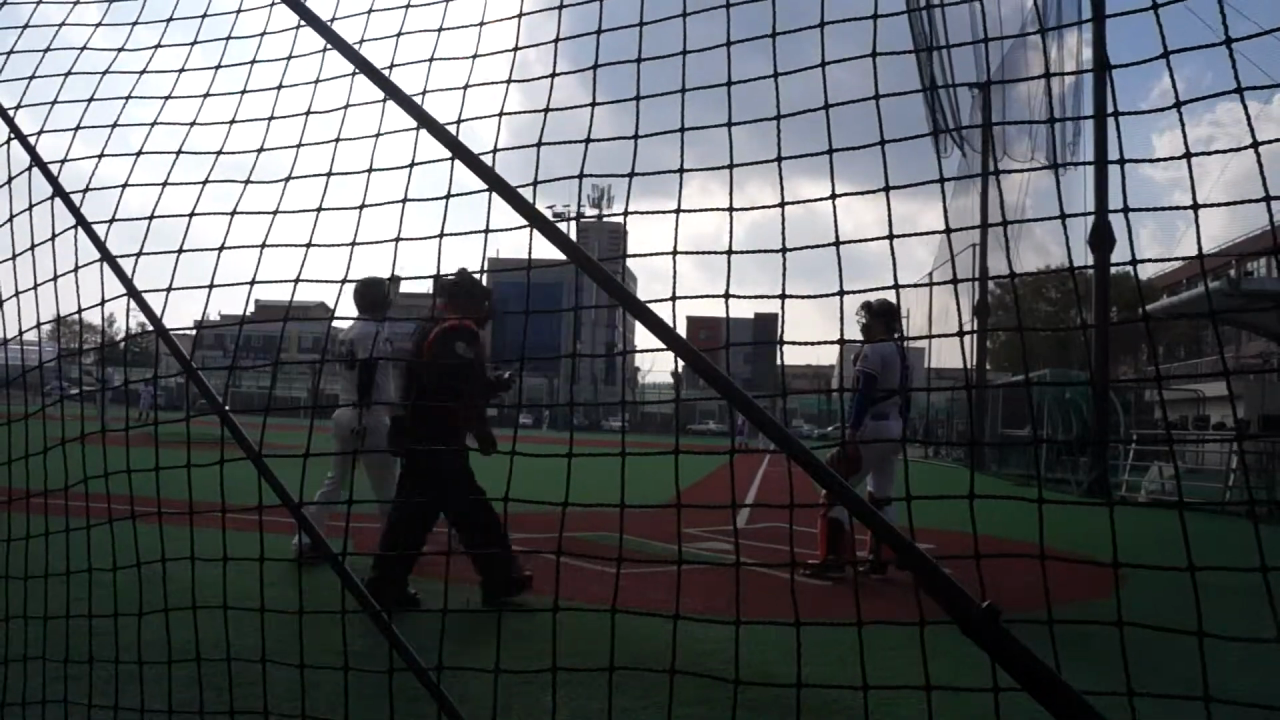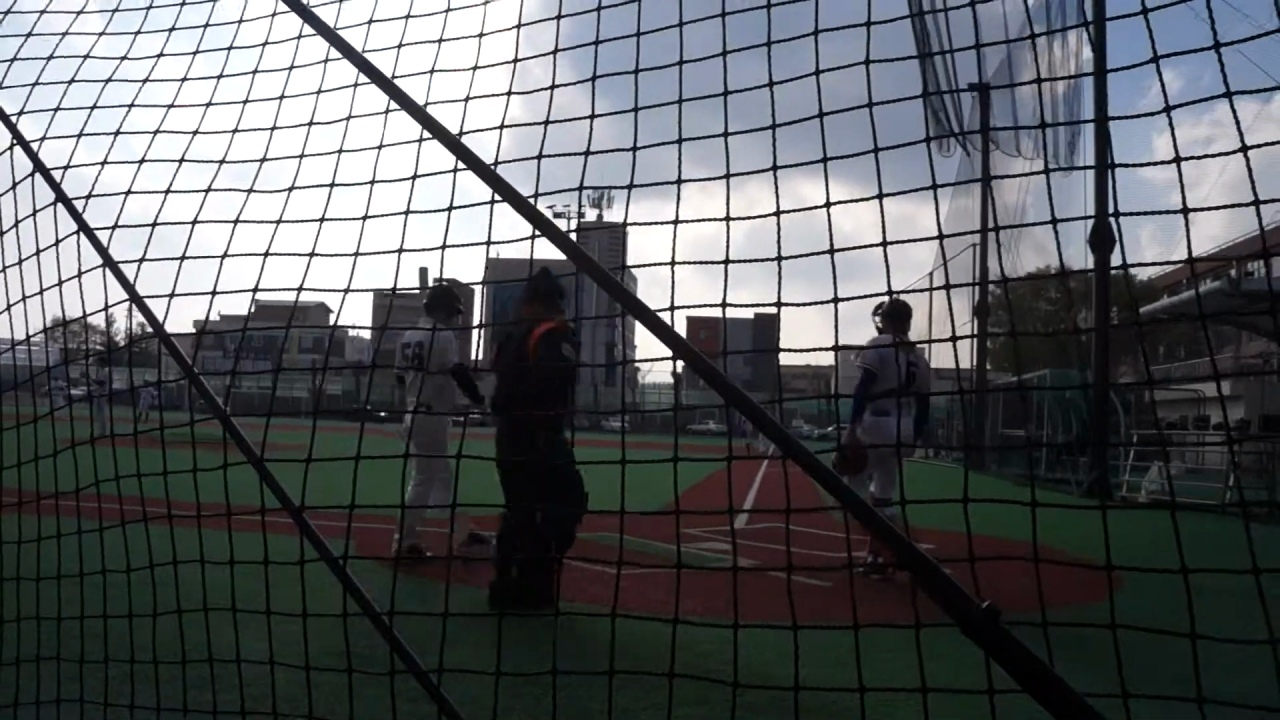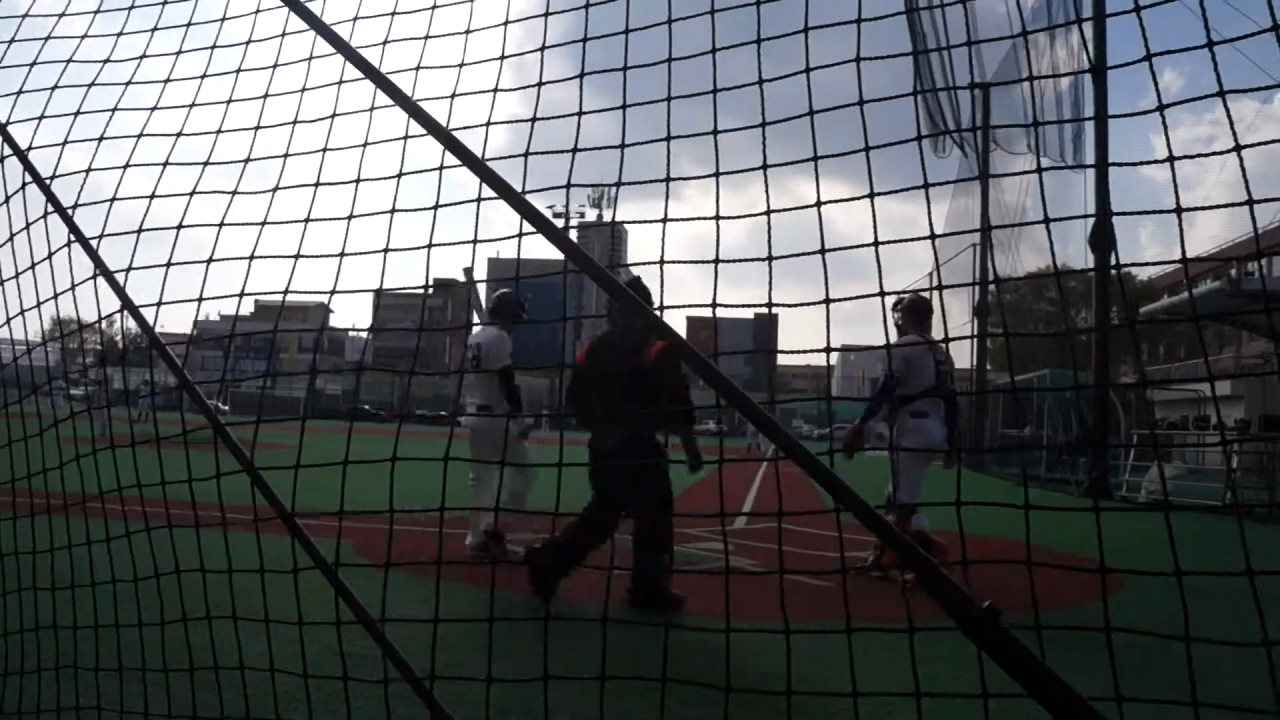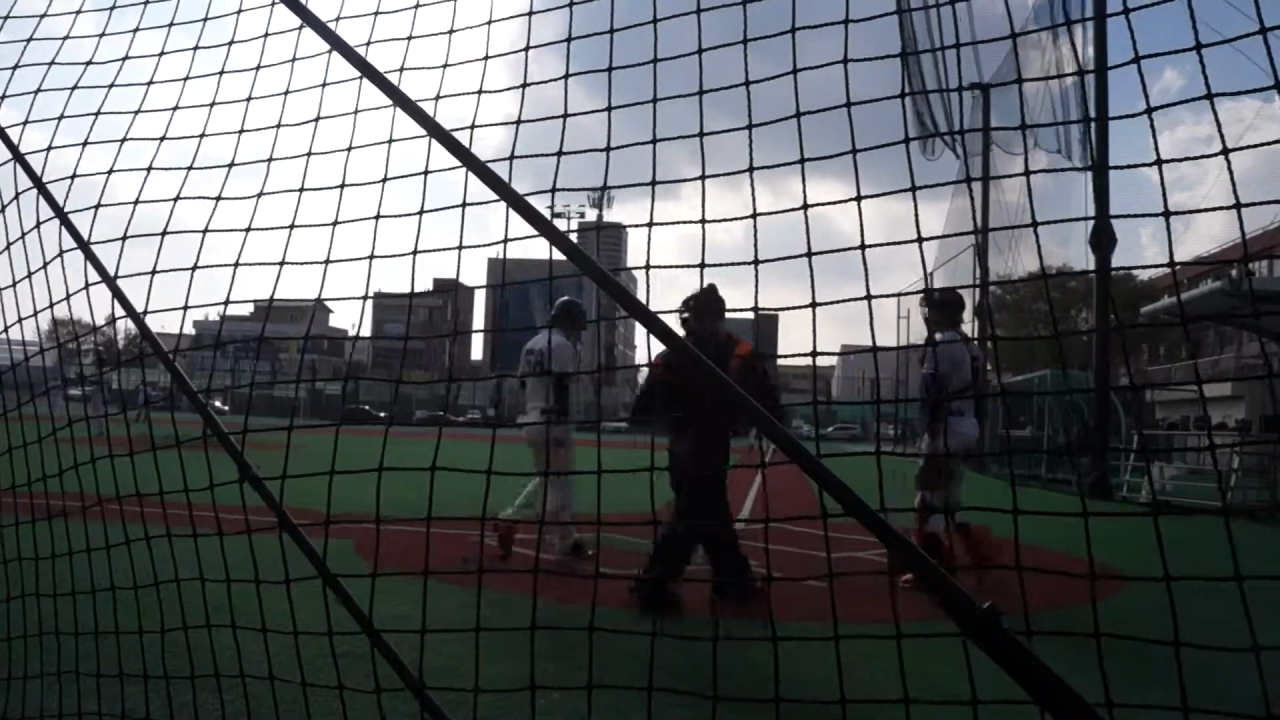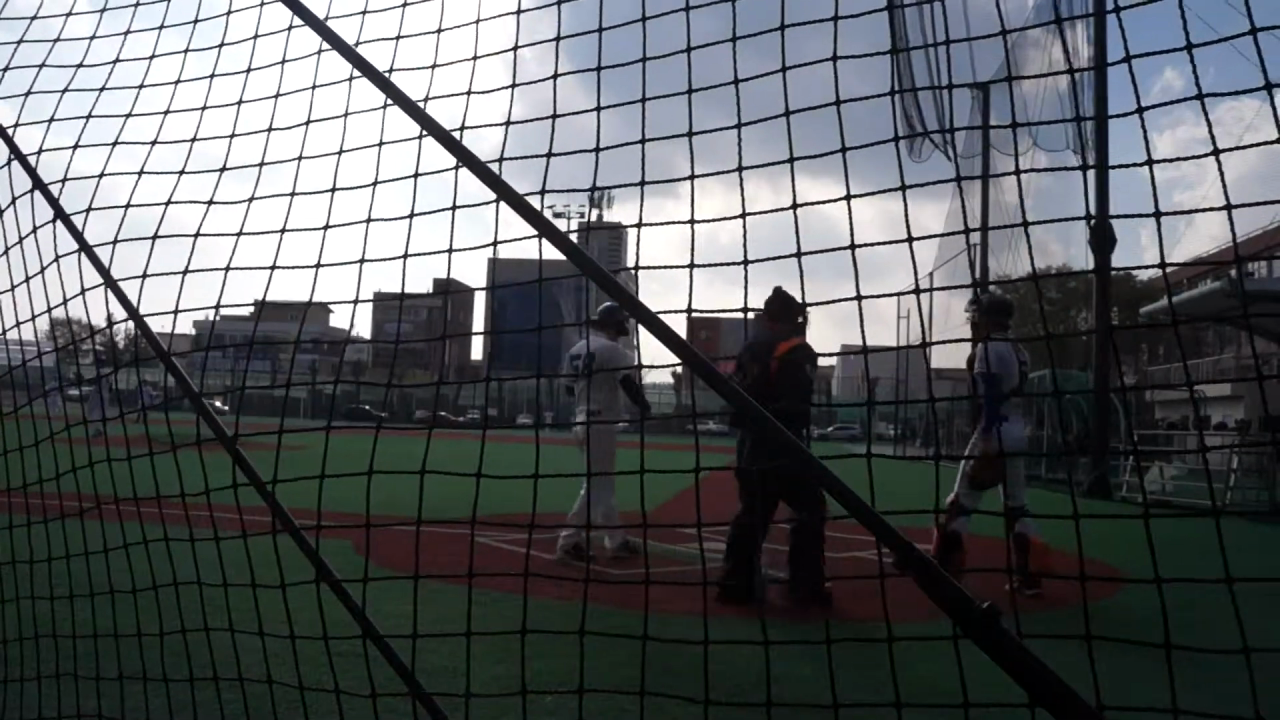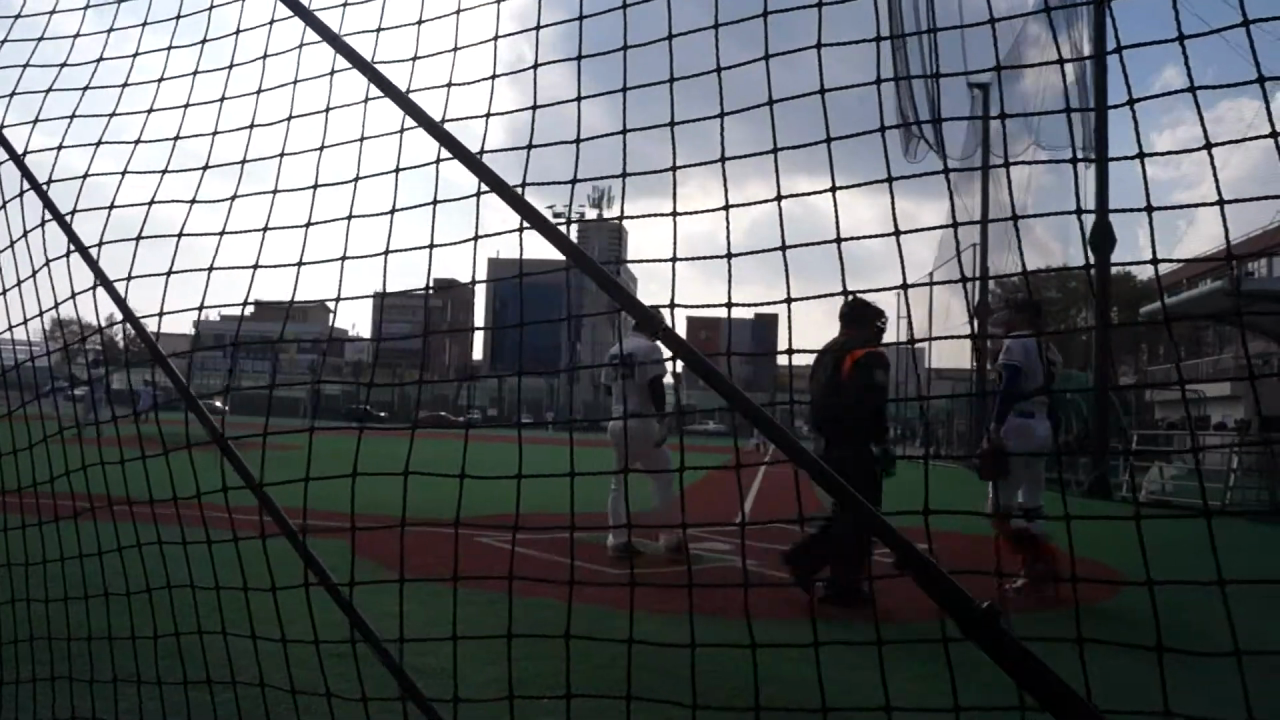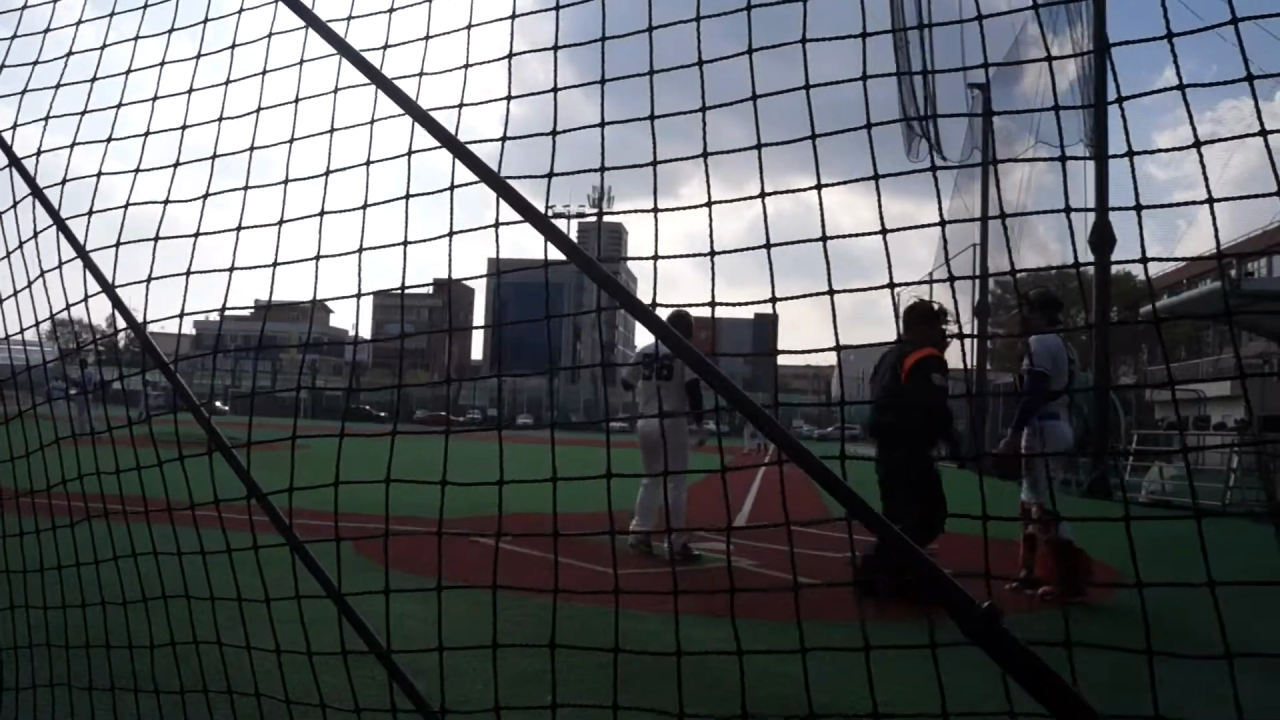
dt=0.4s
person 1, frame 1
left shoulder: (435, 331)
right shoulder: (459, 334)
right elbow: (456, 388)
left wrist: (496, 385)
right wrist: (479, 428)
left hip: (425, 435)
right hip: (438, 438)
left knee: (472, 507)
right knee: (417, 512)
left ankle: (501, 579)
right ankle: (387, 583)
person 1, frame 2
left shoulder: (511, 335)
right shoulder: (555, 332)
right elbow: (557, 386)
right wrist: (556, 432)
left hip: (508, 435)
right hip: (540, 437)
left knee: (520, 511)
right knee: (567, 506)
left ankle: (509, 587)
right ankle: (534, 584)
person 1, frame 3
left shoulder: (596, 347)
right shoulder: (660, 348)
left elbow: (575, 397)
right elbow: (675, 398)
left wrist: (594, 420)
right wrist: (688, 441)
left hip: (602, 442)
right hip: (637, 442)
left knee: (602, 512)
right knee: (654, 515)
left ankle: (549, 561)
right ankle: (649, 590)
person 1, frame 4
left shoulder: (671, 355)
right shoulder: (740, 354)
left elbow: (646, 405)
right elbow: (764, 400)
left hip: (680, 447)
right hip: (710, 446)
left knee: (713, 515)
right knee: (691, 521)
left ankle: (734, 581)
right ankle: (654, 584)
person 1, frame 5
left shoulder: (747, 352)
right shoulder: (796, 350)
right elbow: (800, 402)
right wrist: (797, 435)
left hip: (749, 446)
right hip: (781, 446)
left knee: (751, 517)
right knee: (809, 512)
left ankle: (736, 584)
right ankle: (805, 584)
person 1, frame 6
left shoulder: (827, 355)
right shoulder: (868, 357)
right elbow: (871, 410)
right wrist: (882, 445)
left hip: (827, 447)
right hip: (854, 451)
left knee: (845, 516)
right knee: (857, 520)
left ankle: (804, 558)
right ankle: (843, 587)
person 1, frame 7
left shoulder: (889, 358)
right shoulder: (927, 360)
right elbow: (934, 411)
right wrist: (953, 440)
left hip: (888, 451)
right hip: (912, 453)
left knee: (906, 518)
right knee: (930, 515)
left ankle: (891, 577)
right ankle: (877, 570)
person 2, frame 1
left shoulder: (873, 348)
right shoulder: (901, 353)
left elbow: (864, 394)
left wrist: (851, 432)
left hip: (873, 428)
right hip: (894, 429)
right knee: (882, 497)
left ankle: (834, 558)
right ankle: (878, 558)
person 2, frame 2
left shoulder: (878, 345)
right shoulder: (917, 357)
left elbow: (863, 388)
right elbow: (923, 403)
left wrist: (852, 427)
right wrist: (915, 437)
left hip: (877, 424)
right hip: (905, 429)
left knee: (856, 490)
right knee: (882, 496)
right ankle: (878, 558)
person 2, frame 3
left shoulder: (903, 346)
right shoulder: (942, 353)
left elbow: (885, 391)
right elbow: (951, 402)
left wrist: (861, 424)
right wrist: (951, 443)
left hip: (910, 428)
right hip: (935, 430)
left knee: (905, 501)
right knee: (897, 497)
right ankle: (884, 558)
person 2, frame 4
left shoulder: (939, 343)
right shoulder: (970, 346)
left elbow: (935, 396)
right elbow: (976, 392)
left wrist: (933, 440)
left hip: (947, 426)
right hip: (968, 426)
left knee: (929, 502)
right knee: (949, 500)
right ankle: (980, 556)
person 2, frame 5
left shoulder: (988, 347)
right shoulder: (1017, 350)
left elbow: (991, 396)
left wrist: (986, 440)
left hip: (997, 430)
right hip: (1017, 429)
left knee: (961, 502)
right knee: (1017, 505)
left ankle: (942, 570)
right ankle: (1027, 575)
person 2, frame 6
left shoulder: (1017, 343)
right shoulder: (1049, 350)
left elbow: (1007, 388)
right elbow: (1049, 393)
left wrist: (993, 429)
right wrist: (1048, 437)
left hip: (1018, 425)
right hip: (1043, 427)
left knee: (1001, 507)
right knee: (1031, 505)
left ankle: (1038, 567)
right ankle: (1031, 572)
person 2, frame 7
left shoulder: (1039, 342)
right shoulder: (1063, 345)
left elbow: (1033, 395)
left wrist: (1012, 435)
left hip: (1043, 428)
right hip: (1060, 426)
left knee: (1043, 509)
right knee: (1030, 504)
left ankle: (1070, 581)
right ankle: (1030, 573)
person 3, frame 1
left shoulder: (347, 334)
right shoulder: (374, 332)
right elbow: (367, 375)
right wrist: (362, 416)
left hip: (343, 415)
right hip: (370, 416)
left knee: (335, 483)
right knee: (387, 483)
left ankle: (307, 539)
person 3, frame 2
left shoulder: (407, 338)
right shoulder: (443, 336)
left elbow: (402, 378)
right elbow: (460, 376)
right wrist: (482, 404)
left hip: (413, 416)
right hip: (432, 418)
left knee: (443, 479)
right knee: (422, 483)
left ankle: (462, 534)
right ankle: (404, 543)
person 3, frame 3
left shoulder: (472, 339)
right shoulder: (499, 338)
right elbow: (507, 380)
right wrist: (520, 417)
left hip: (471, 416)
right hip: (493, 418)
left knee: (480, 479)
right knee: (522, 473)
left ankle: (479, 539)
right ankle: (493, 526)
person 3, frame 4
left shoulder: (531, 344)
right shoulder: (562, 345)
right elbow: (561, 388)
right wrist: (565, 425)
left hip: (531, 420)
right hip: (553, 422)
left knee: (544, 479)
right knee: (562, 483)
left ankle: (509, 520)
right ankle: (564, 543)
person 3, frame 5
left shoulder: (575, 350)
right shoulder: (611, 349)
left elbow: (570, 389)
right elbow: (629, 385)
right wrist: (647, 412)
left hip: (581, 423)
right hip: (601, 425)
left knee: (603, 485)
right knee: (595, 488)
left ankle: (615, 540)
right ankle: (570, 541)
person 3, frame 6
left shoulder: (614, 351)
right shoulder: (649, 348)
right elbow: (655, 387)
right wrist: (662, 422)
left hip: (616, 424)
right hip: (642, 423)
left knee: (619, 484)
right knee: (664, 482)
left ankle: (618, 541)
right ankle: (671, 540)
person 3, frame 7
left shoulder: (645, 352)
left elbow: (627, 383)
right elbow: (693, 389)
right wrist: (699, 424)
left hip: (645, 423)
right hip: (672, 423)
left knee: (651, 479)
right knee: (675, 483)
left ankle: (640, 533)
right ankle: (676, 544)
